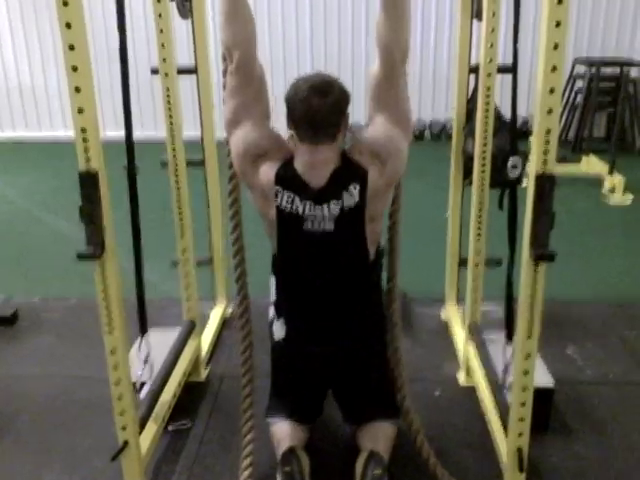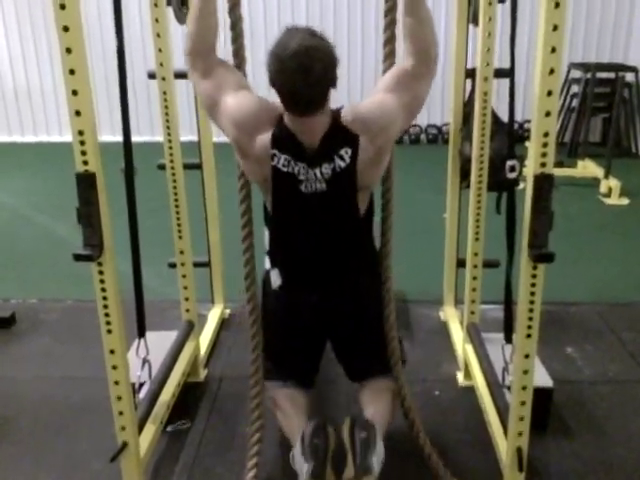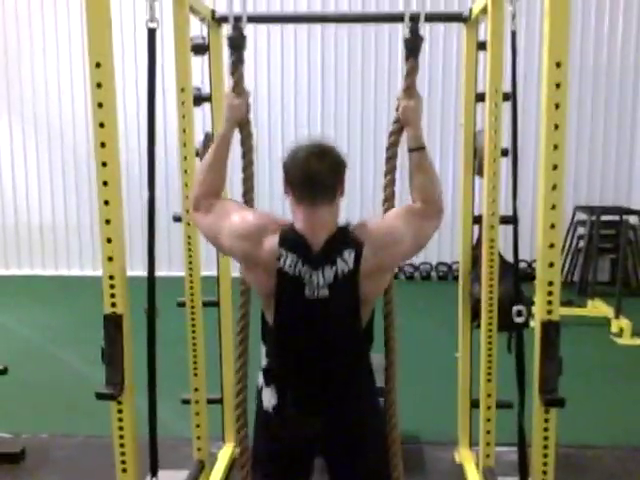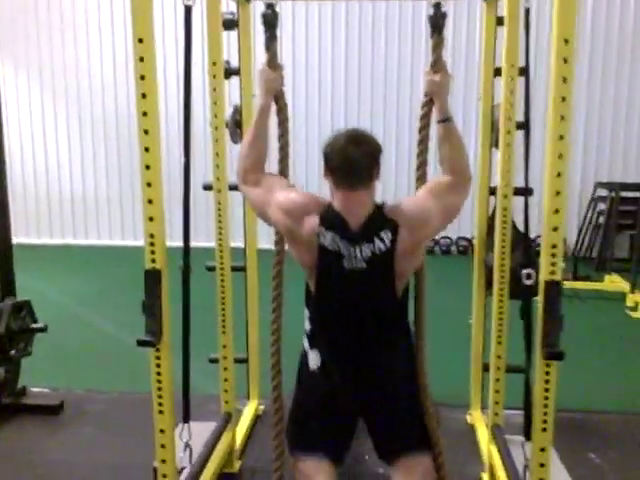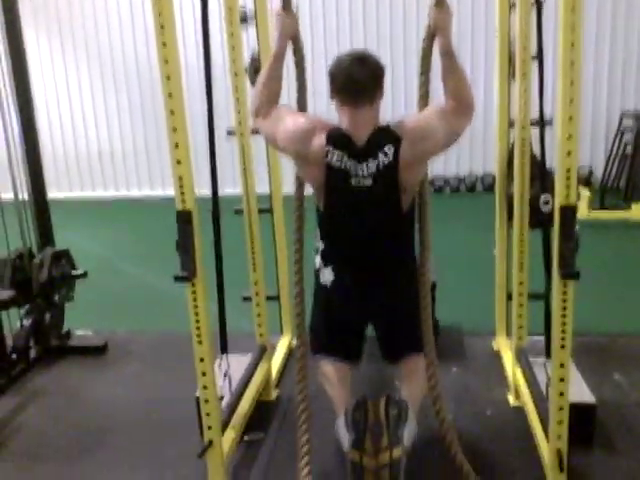
dt=1s
person 1, frame 1
left shoulder: (263, 172)
right shoulder: (374, 171)
left elbow: (240, 62)
right elbow: (392, 62)
left hip: (294, 334)
right hip: (360, 335)
left knee: (287, 413)
right knee: (377, 415)
person 1, frame 2
left shoulder: (253, 135)
right shoulder: (368, 134)
left elbow: (201, 62)
right elbow: (422, 63)
left hip: (287, 288)
right hip: (356, 286)
left knee: (284, 380)
right knee: (376, 375)
left ankle: (303, 439)
right ankle: (369, 430)
person 1, frame 3
left shoulder: (260, 245)
right shoulder: (374, 248)
left elbow: (201, 204)
right elbow: (431, 210)
left wrist: (228, 127)
right wrist: (415, 132)
left hip: (284, 403)
right hip: (351, 405)
person 1, frame 4
left shoulder: (304, 224)
right shoulder: (407, 227)
left elbow: (249, 177)
right elbow: (459, 180)
left wrist: (265, 100)
right wrist: (441, 106)
left hip: (325, 365)
right hip: (390, 366)
person 1, frame 5
left shoulder: (311, 143)
right shoulder: (411, 143)
left elbow: (261, 111)
right elbow: (462, 109)
left wrist: (282, 43)
right wrist: (445, 43)
left hip: (337, 276)
right hip: (396, 277)
left knee: (331, 352)
right knee: (414, 350)
left ankle: (347, 416)
right ankle: (405, 412)
